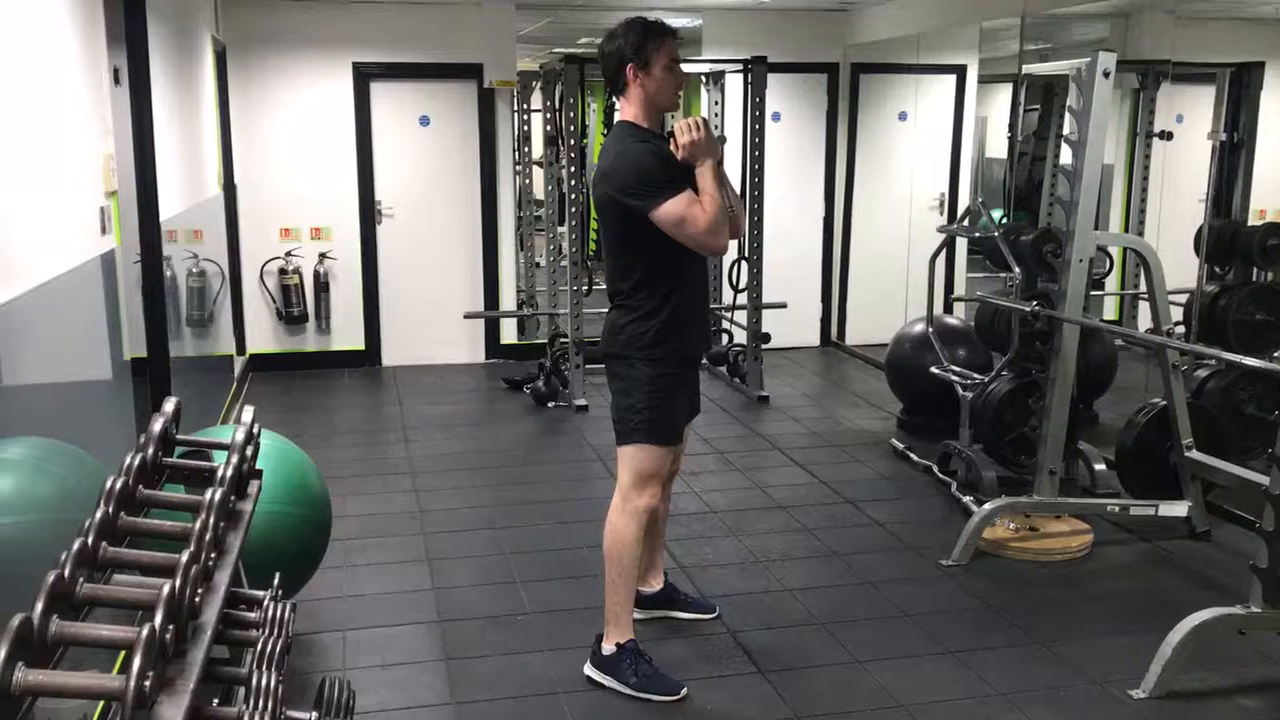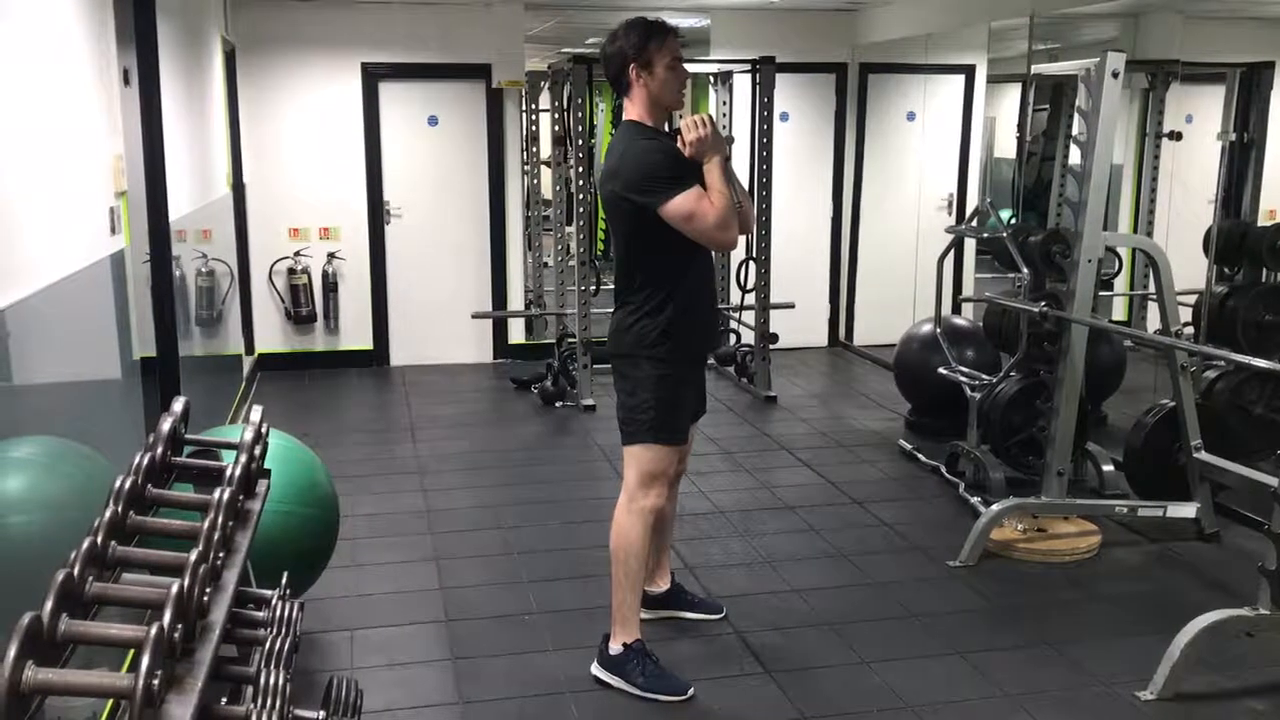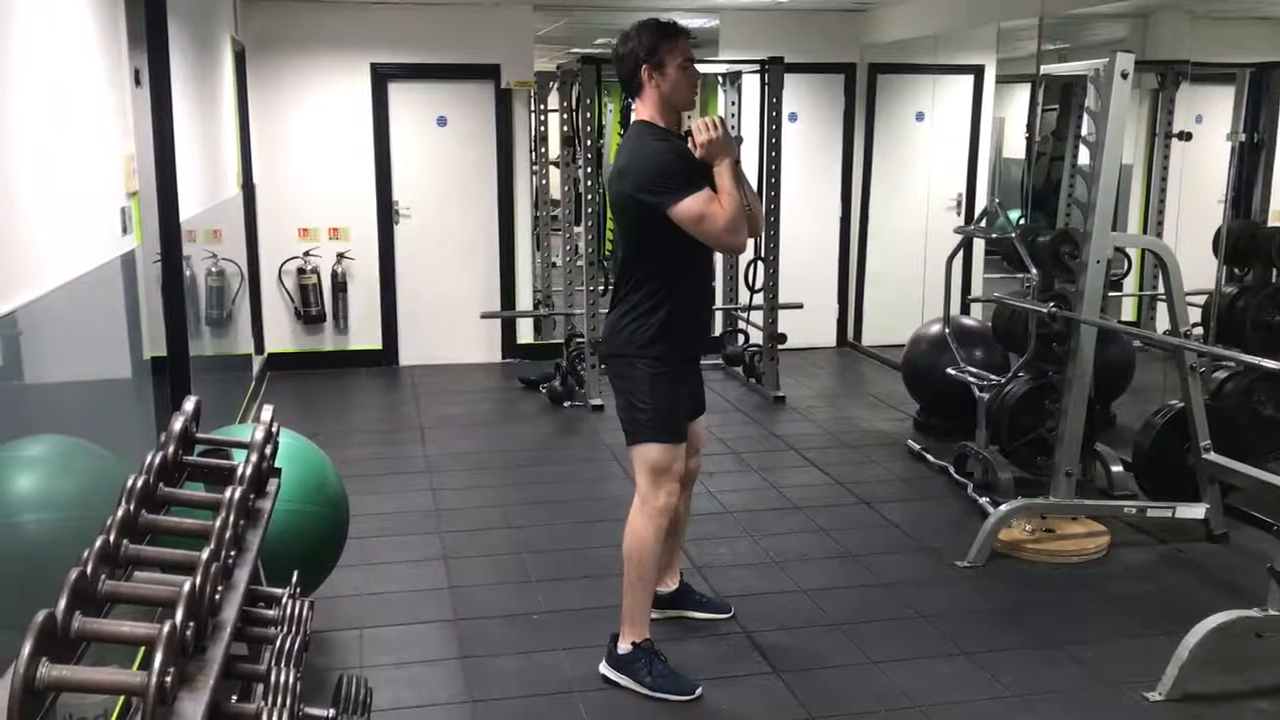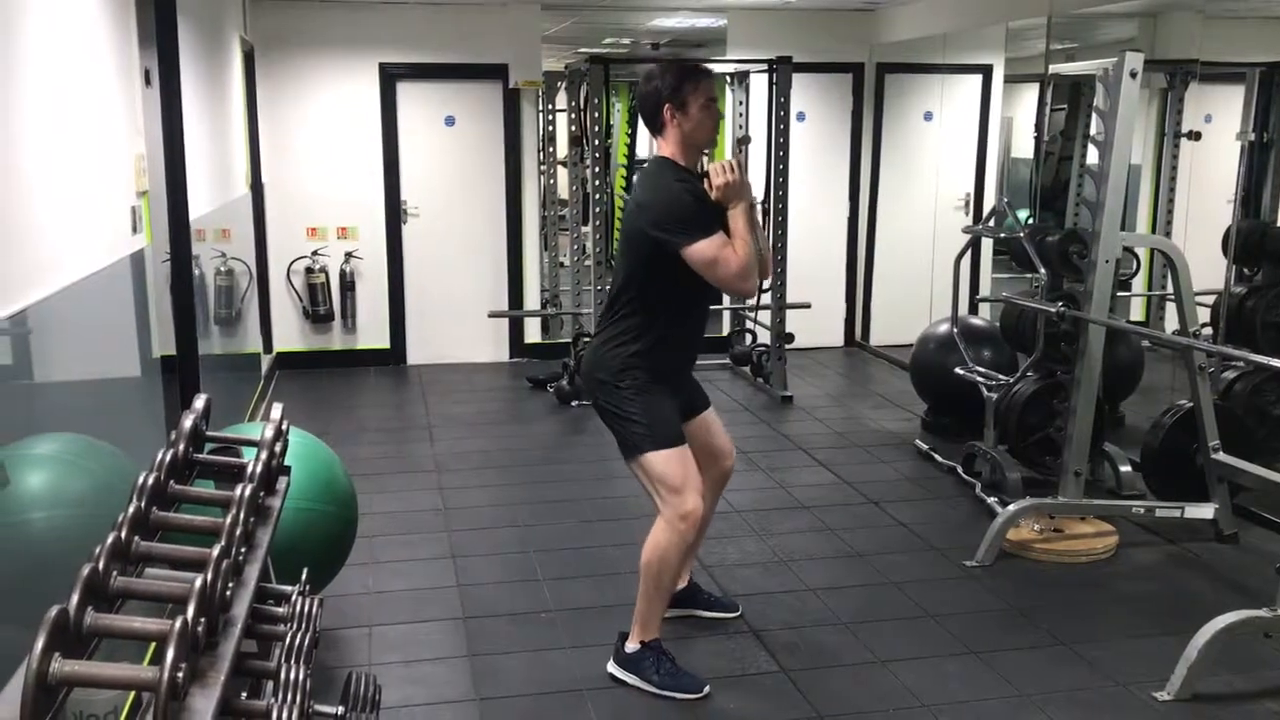
dt=0.7s
person 1, frame 1
left shoulder: (662, 147)
right shoulder: (632, 159)
left elbow: (733, 225)
right elbow: (710, 234)
left wrist: (706, 164)
right wrist: (704, 164)
left hip: (673, 339)
right hip: (645, 346)
left knee: (663, 473)
right knee: (640, 490)
left ankle: (651, 587)
right ankle: (614, 648)
person 1, frame 2
left shoulder: (668, 146)
right shoulder: (639, 156)
left elbow: (742, 221)
right elbow: (719, 231)
left wrist: (715, 159)
right wrist: (711, 161)
left hip: (679, 338)
right hip: (652, 345)
left knee: (670, 474)
right knee: (646, 490)
left ankle: (658, 587)
right ankle: (620, 649)
person 1, frame 3
left shoulder: (675, 147)
right shoulder: (650, 156)
left elbow: (752, 223)
right elbow: (729, 235)
left wrist: (726, 162)
right wrist: (722, 162)
left hip: (673, 342)
right hip: (646, 348)
left knee: (686, 470)
right knee: (659, 491)
left ankle: (668, 587)
right ankle: (629, 649)
person 1, frame 4
left shoulder: (692, 185)
right shoulder: (667, 195)
left elbow: (760, 268)
right elbow: (741, 281)
left wrist: (739, 205)
right wrist: (735, 205)
left hip: (662, 363)
right hip: (625, 372)
left knee: (718, 463)
right knee: (684, 505)
left ankle: (677, 586)
right ankle: (637, 649)
